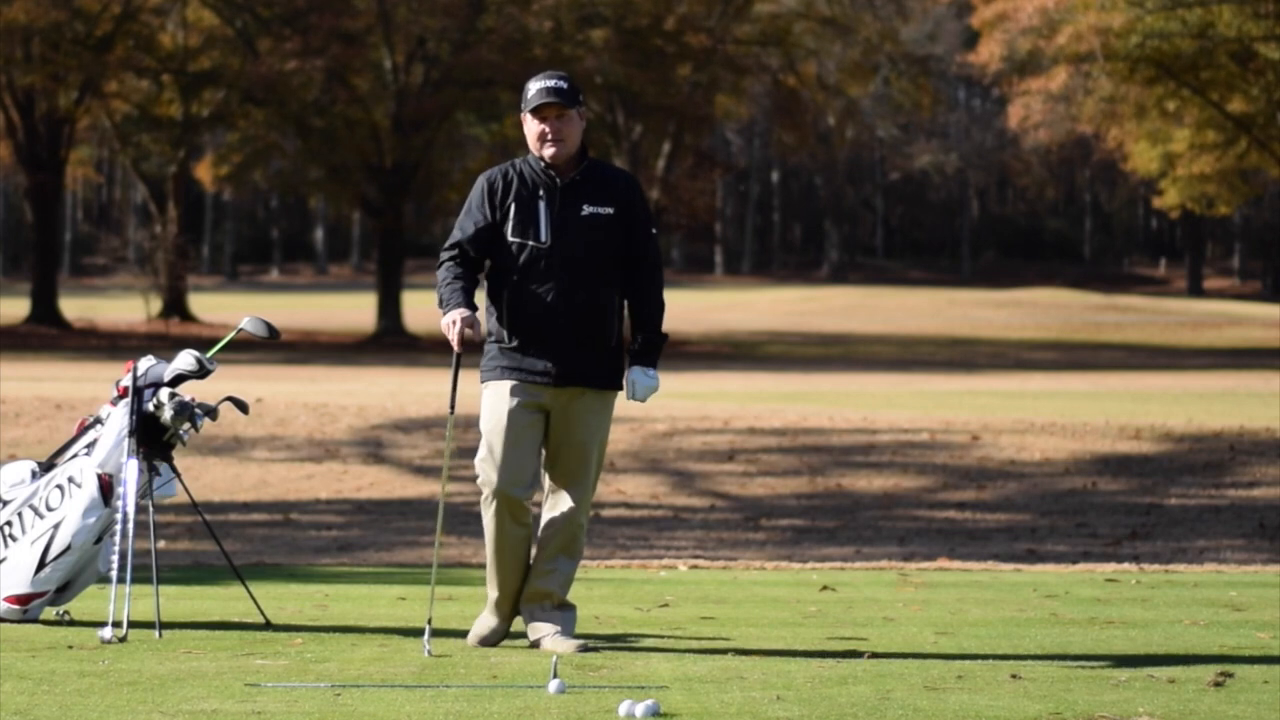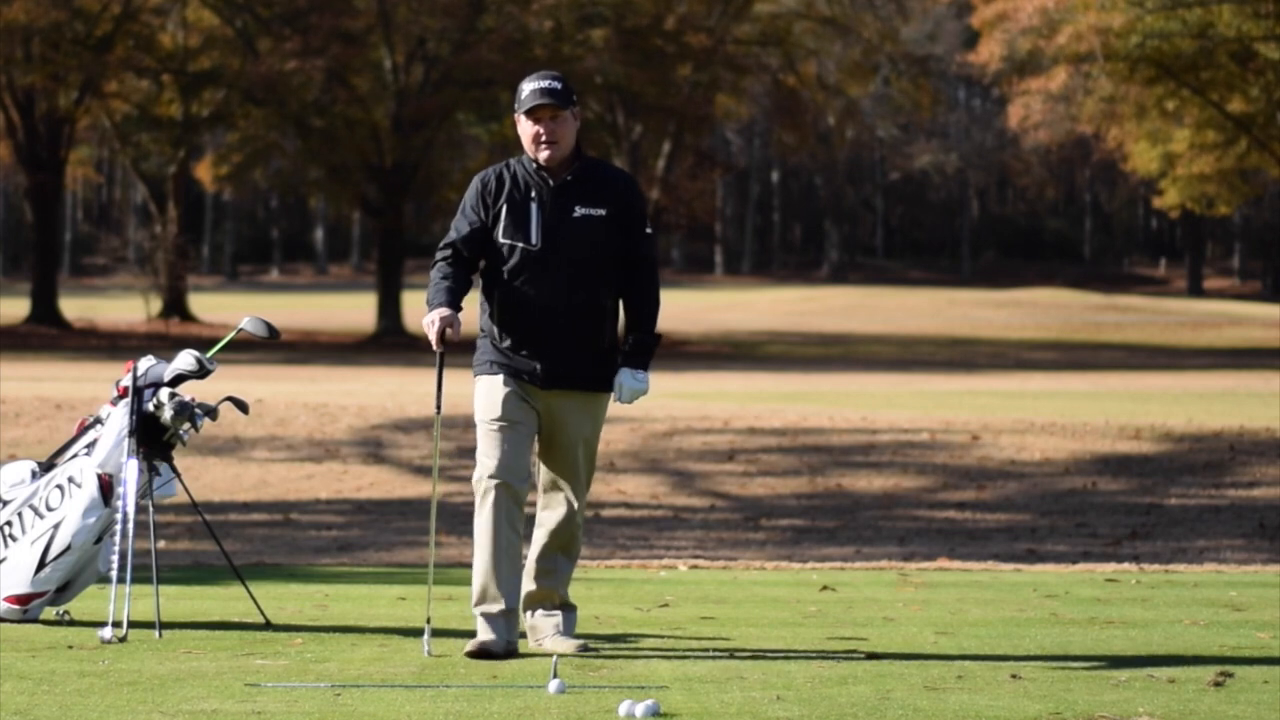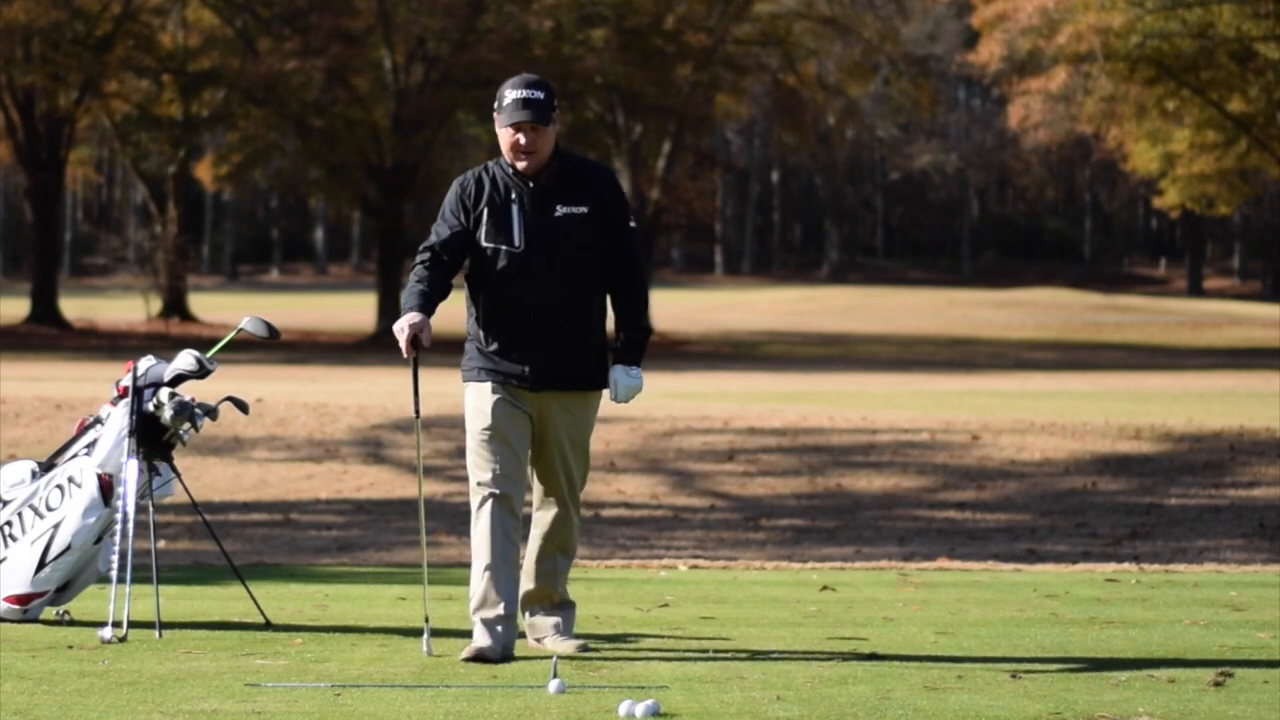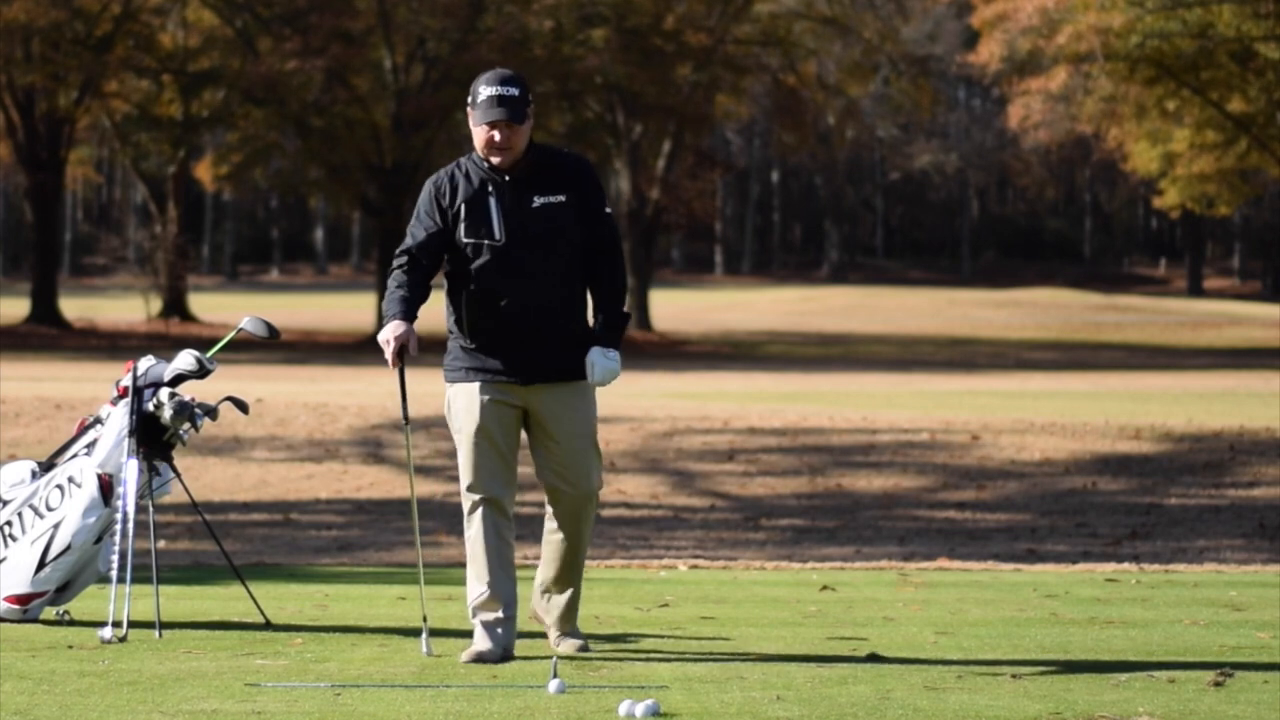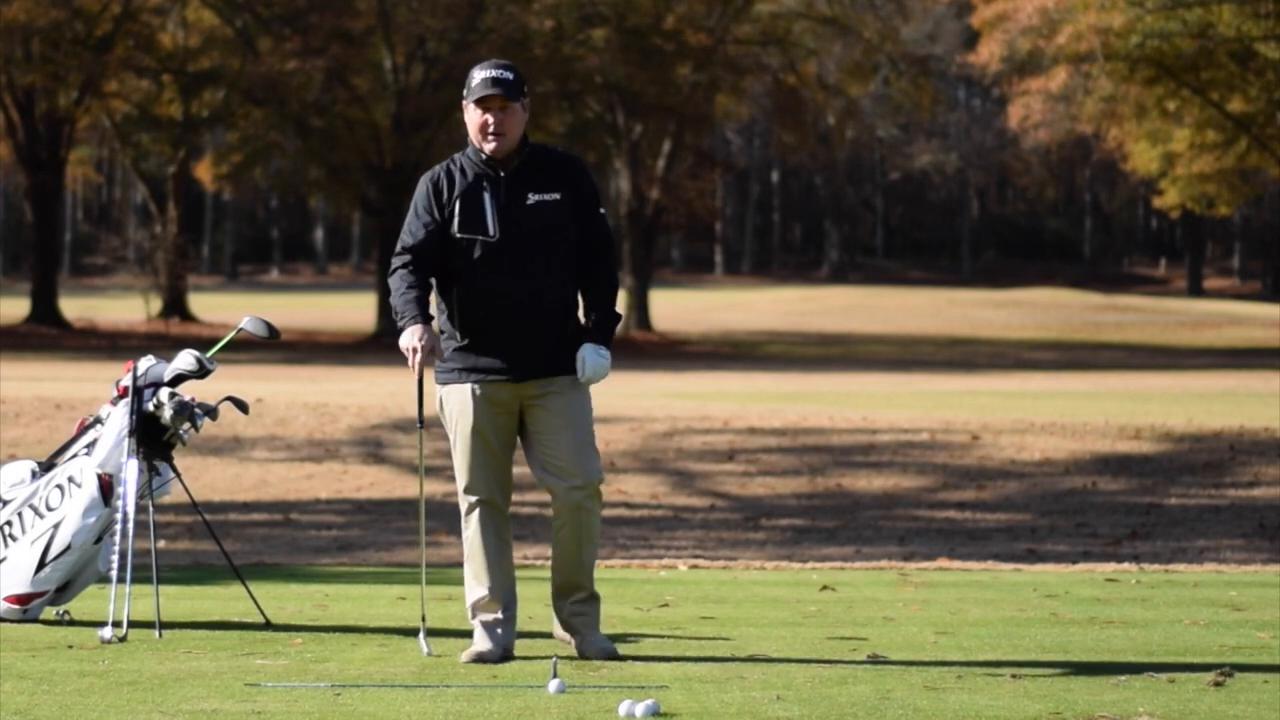
dt=0.3s
person 1, frame 1
left shoulder: (619, 190)
right shoulder: (497, 185)
left elbow: (644, 277)
right elbow: (458, 255)
left wrist: (645, 354)
right wrist: (457, 303)
left hip: (590, 374)
right hip: (513, 366)
left knee: (571, 498)
right knee: (503, 486)
left ankle: (547, 611)
right ankle: (503, 602)
person 1, frame 2
left shoulder: (615, 190)
right shoulder: (492, 186)
left elbow: (640, 279)
right elbow: (456, 253)
left wrist: (636, 356)
right wrist: (443, 302)
left hip: (583, 374)
right hip: (506, 365)
left knee: (565, 497)
right knee: (499, 482)
left ankle: (546, 614)
right ankle: (495, 621)
person 1, frame 3
left shoulder: (596, 186)
right shoulder: (473, 189)
left elbow: (627, 274)
right elbow: (437, 256)
left wrist: (630, 352)
right wrist: (417, 307)
left hip: (575, 376)
right hip: (494, 371)
left knee: (560, 498)
right knee: (494, 493)
left ankle: (546, 613)
right ankle: (493, 626)
person 1, frame 4
left shoulder: (572, 176)
right shoulder: (448, 187)
left elbow: (606, 260)
right elbow: (414, 260)
left wrist: (607, 334)
right wrist: (399, 315)
left hip: (562, 368)
right hip: (479, 369)
left knee: (576, 490)
right knee: (485, 497)
left ankle: (557, 602)
right ankle: (493, 626)
person 1, frame 5
left shoulder: (566, 175)
right shoulder: (441, 183)
left elbow: (598, 259)
right elbow: (408, 262)
left wrist: (598, 333)
right wrist: (415, 320)
left hip: (555, 367)
right hip: (471, 369)
left knee: (577, 485)
right knee: (481, 499)
left ankle: (577, 612)
right ankle: (492, 627)
